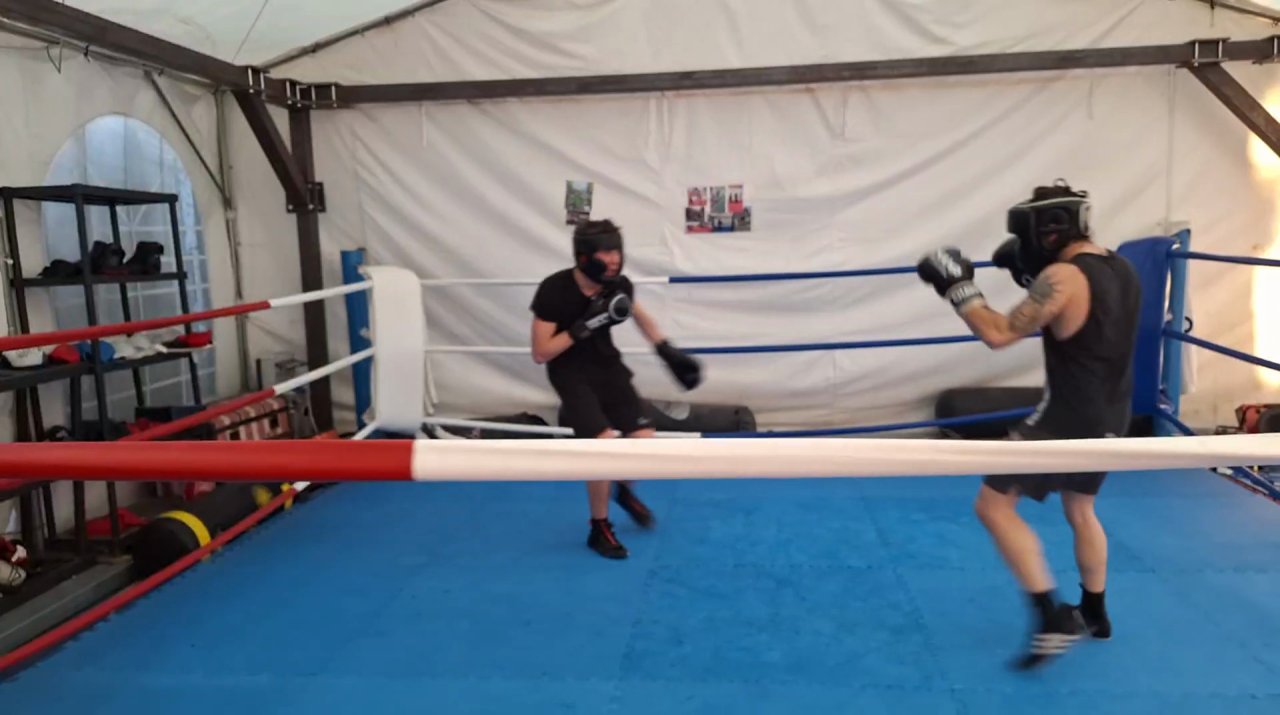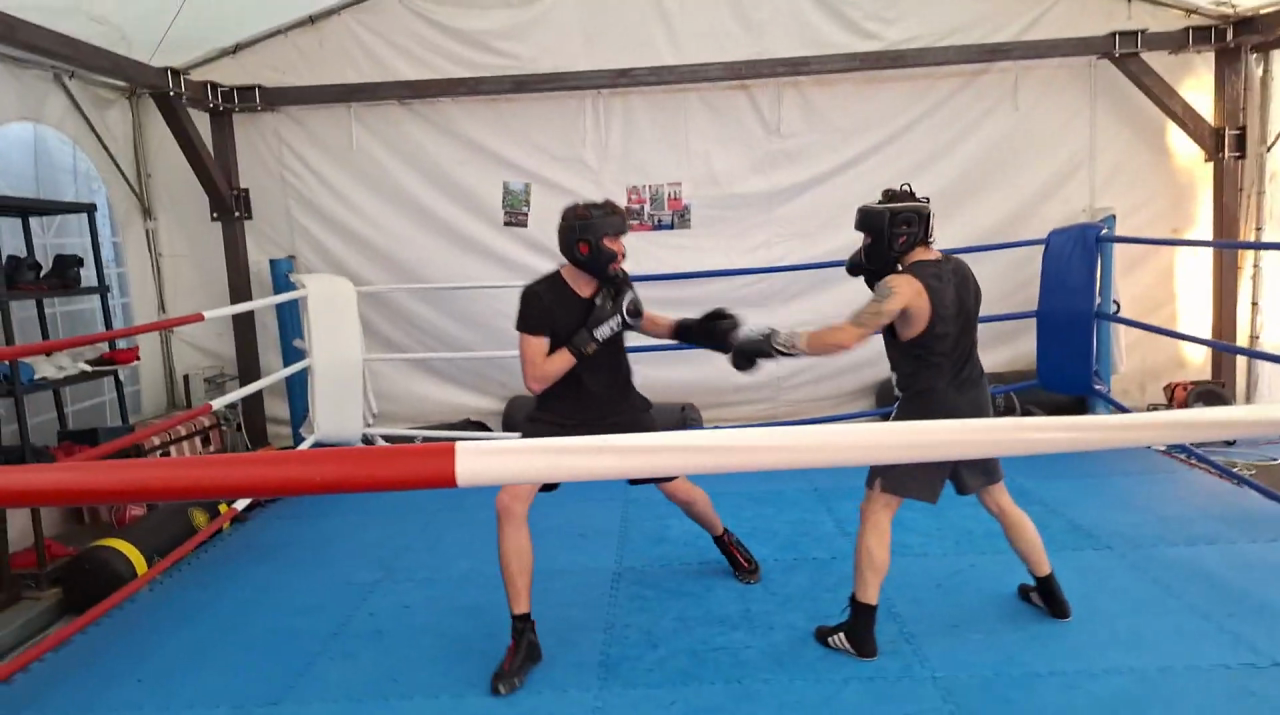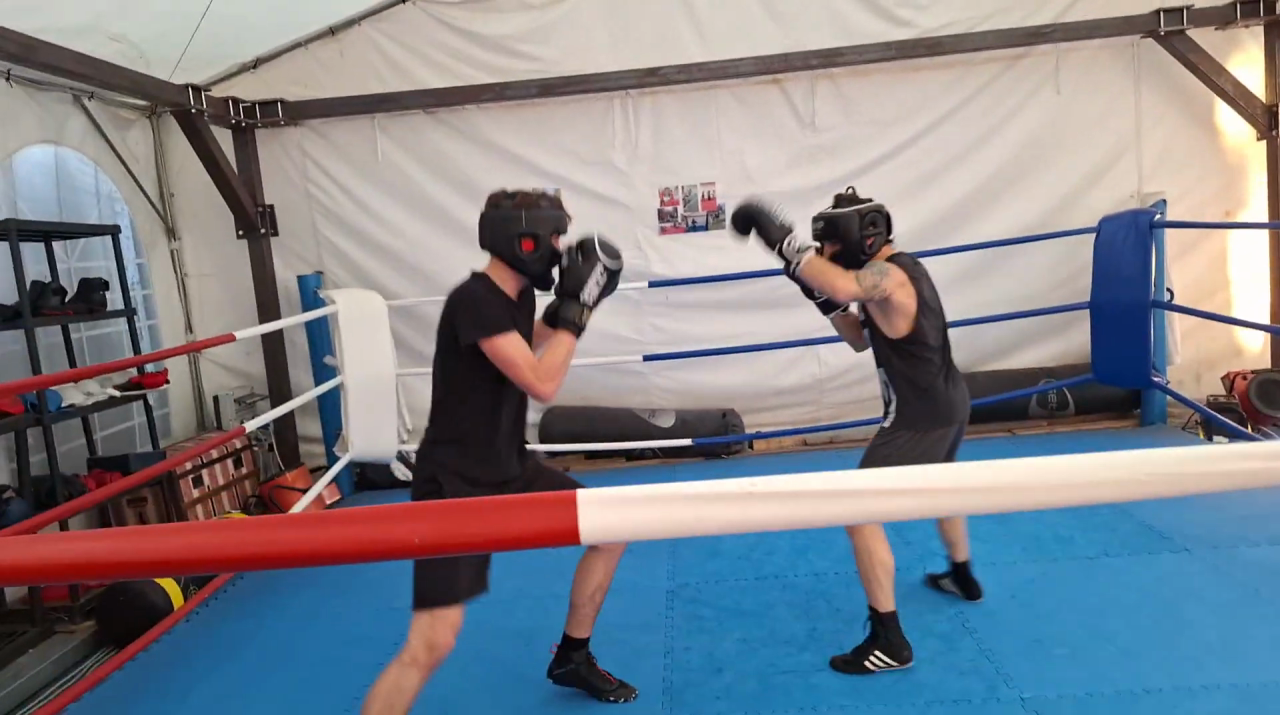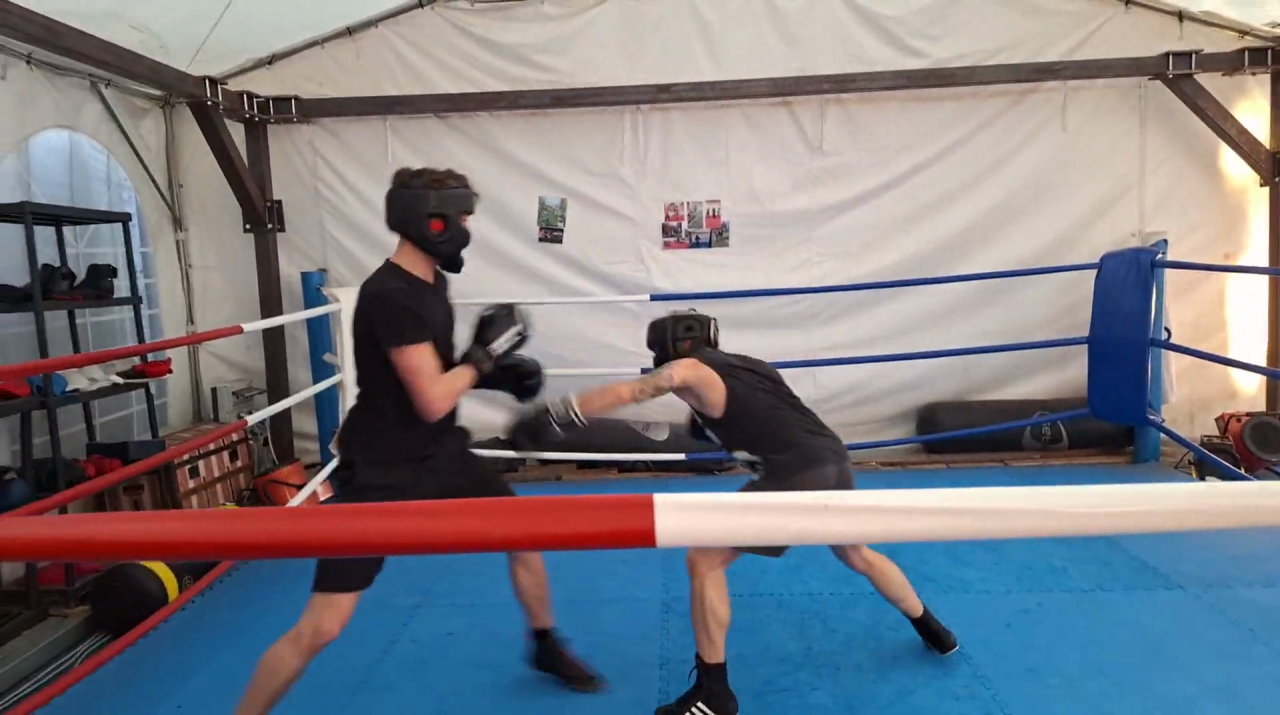
dt=0.5s
person 1, frame 1
left shoulder: (619, 285)
right shoulder: (554, 290)
left elbow: (640, 317)
right elbow: (540, 353)
left wrist: (669, 353)
right wrist: (584, 326)
left hip: (608, 368)
right hip: (573, 375)
left knee: (645, 443)
left ankle: (624, 489)
right ankle: (599, 528)
person 1, frame 2
left shoulder: (614, 283)
right shoulder: (541, 298)
left elbow: (647, 323)
right elbow: (536, 380)
left wrist: (696, 329)
right wrist: (591, 336)
left hip: (619, 411)
right hip: (559, 420)
left knee: (679, 490)
right knee: (511, 507)
left ankle: (726, 541)
right ankle: (523, 637)
person 1, frame 3
left shoulder: (517, 293)
right shoulder: (474, 300)
left elbow: (538, 349)
right elbow: (543, 383)
left wrist: (568, 300)
right wrist: (580, 300)
left hip: (510, 469)
right hip: (457, 486)
right knee: (430, 647)
left ankle: (572, 657)
person 1, frame 4
left shoulder: (432, 281)
right shoulder: (388, 296)
right elbow: (434, 401)
left wrist: (494, 370)
right wrist: (489, 356)
left hip: (439, 455)
right hip: (377, 471)
right knee: (322, 628)
left ankle: (547, 645)
person 2, frame 1
left shoulder: (1063, 276)
right shoulder: (1122, 269)
left elbow: (1000, 334)
left wrist: (959, 286)
right wrist: (1029, 275)
left hip: (1067, 418)
right hip: (1109, 417)
left knee: (993, 505)
right knee: (1081, 508)
left ankle: (1052, 617)
right ankle: (1095, 613)
person 2, frame 2
left shoulder: (904, 284)
right shoulder: (961, 272)
left elbow: (848, 336)
left wrist: (773, 342)
left hip: (927, 414)
right hip: (975, 406)
left knee: (876, 510)
right knee: (997, 501)
left ankle: (860, 629)
right ankle: (1051, 594)
person 2, frame 3
left shoulder: (887, 274)
right shoulder: (901, 269)
left elbow: (838, 283)
right elbow: (861, 339)
left wrist: (783, 238)
right wrist: (820, 293)
left hip: (921, 416)
right hip: (948, 404)
left knee: (862, 517)
left ankle: (888, 641)
right ankle: (962, 575)
person 2, frame 4
left shoulder: (691, 368)
right shoulder: (750, 369)
left elbow: (624, 393)
left wrist: (555, 413)
right wrist: (715, 428)
left hip: (801, 474)
right hip: (834, 461)
left knee: (705, 563)
right knee: (856, 554)
right ankle: (931, 631)
